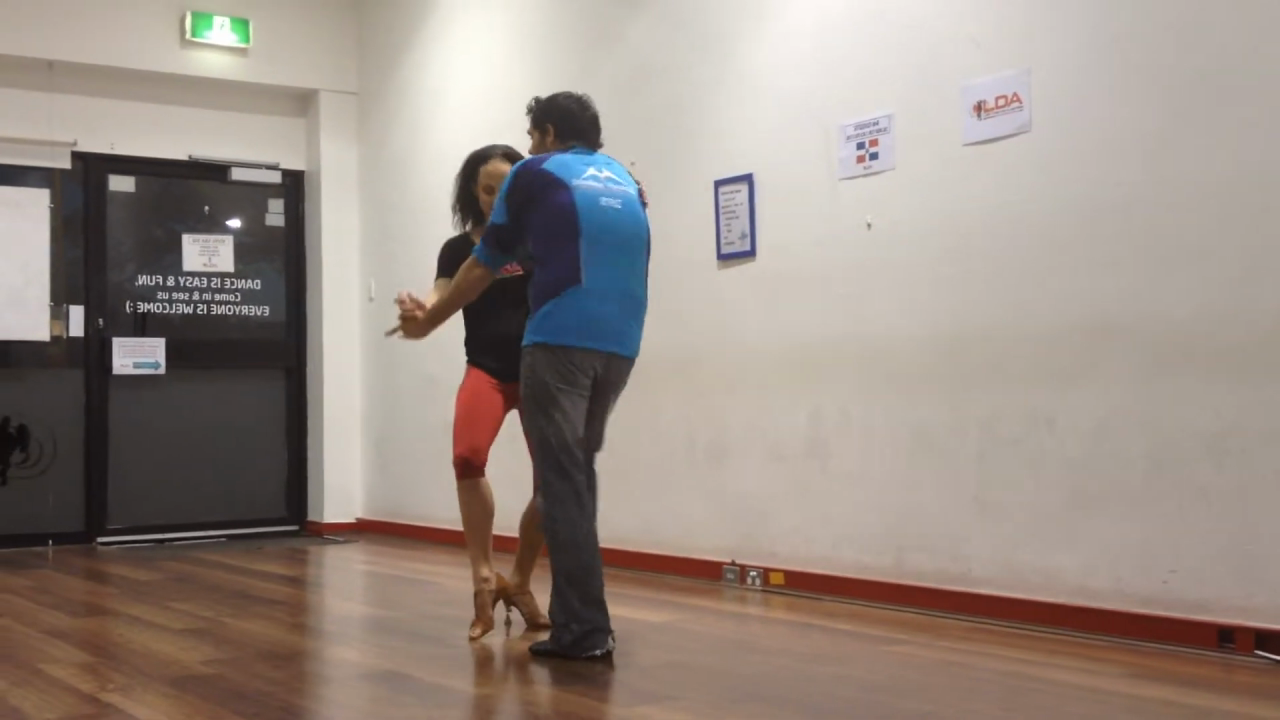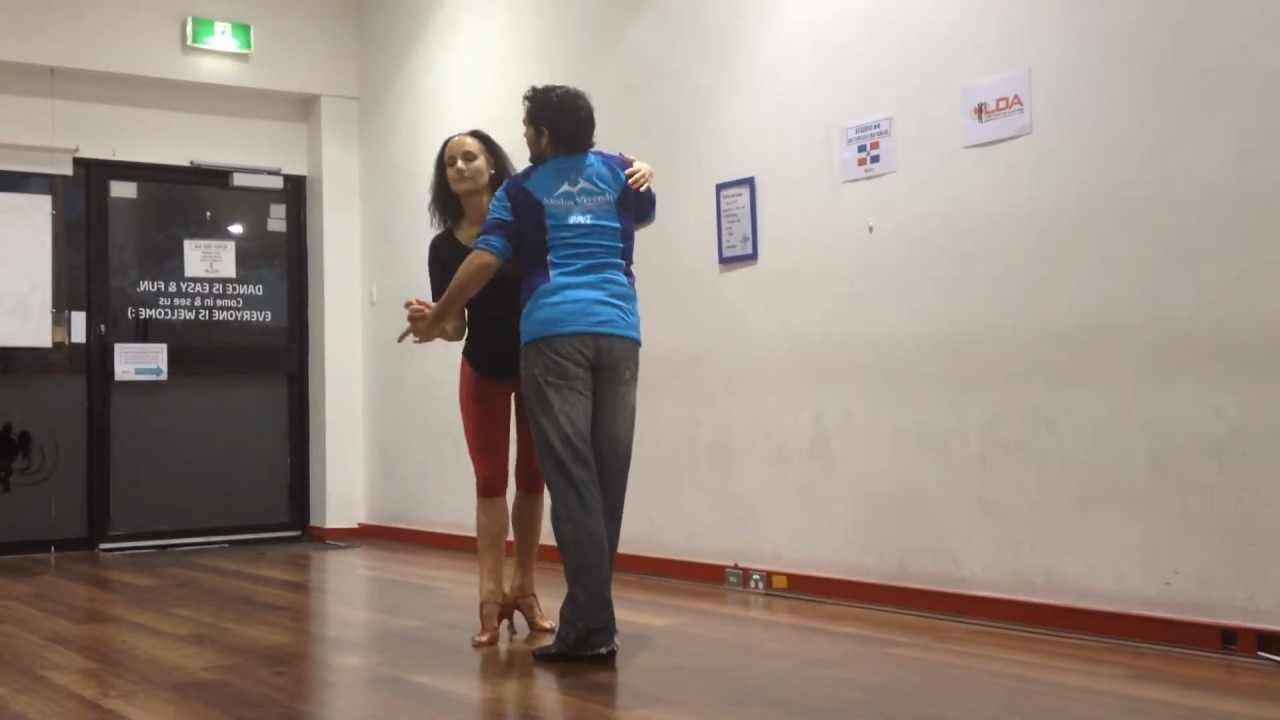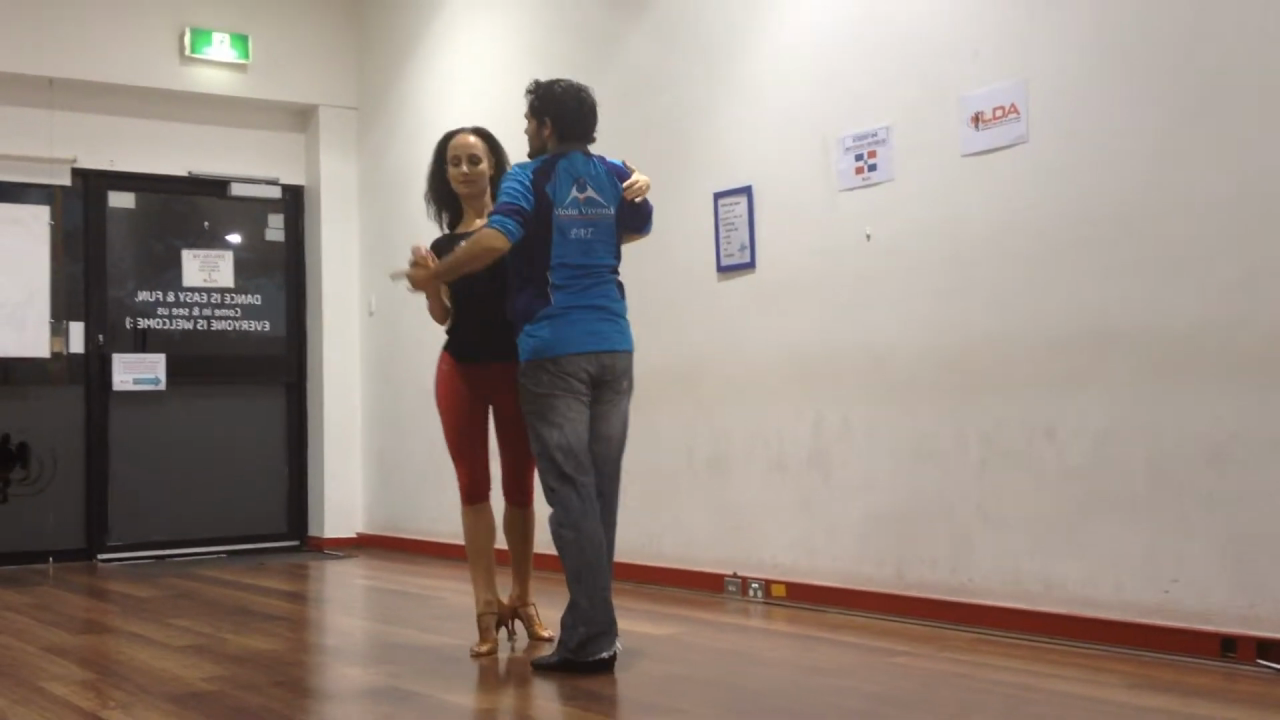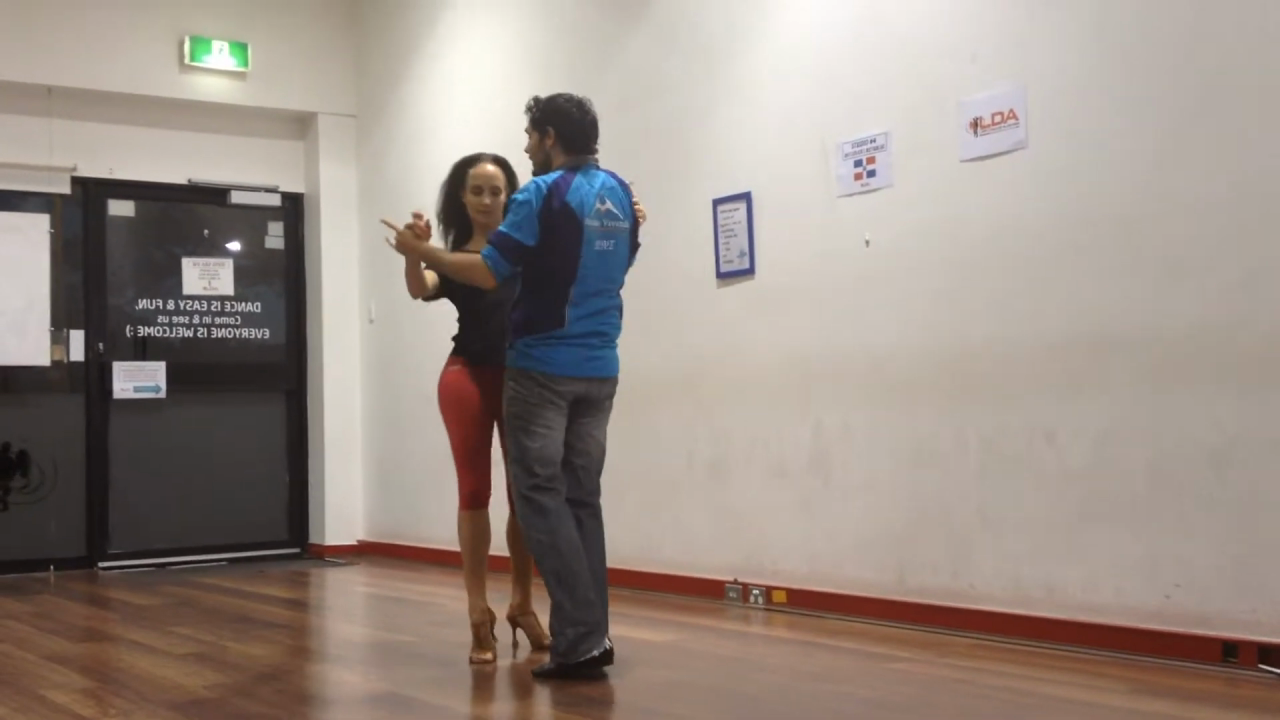
dt=0.4s
person 1, frame 1
left shoulder: (534, 173)
right shoulder: (626, 180)
left elbow: (485, 264)
left wrist: (429, 319)
left hip: (563, 337)
right hip: (622, 343)
left knee: (562, 484)
right knee: (577, 475)
left ankle: (584, 629)
right ankle: (579, 614)
person 1, frame 2
left shoulder: (520, 188)
right shoulder: (618, 171)
left elbow: (486, 259)
right elbow: (643, 216)
left wrist: (435, 319)
left hip: (554, 332)
right hip: (619, 331)
left knee: (572, 483)
right knee: (608, 480)
left ankle: (589, 629)
right ankle: (593, 621)
person 1, frame 3
left shoulder: (528, 177)
right shoulder: (617, 177)
left elbow: (495, 240)
right elbow: (638, 228)
left wrist: (435, 276)
left hip: (552, 350)
right hip: (613, 346)
left knee: (572, 493)
right knee: (599, 490)
left ankle: (592, 634)
right ankle: (592, 629)
person 1, frame 4
left shoulder: (543, 193)
right shoulder: (621, 194)
left elbow: (489, 272)
left wrist: (421, 252)
left hip: (542, 367)
right hip: (600, 369)
left knee: (543, 500)
right knee: (582, 499)
left ankle: (581, 636)
right ankle: (590, 633)
person 2, frame 1
right shoulder: (458, 248)
right elbow: (440, 299)
right hip: (487, 371)
right knee: (467, 456)
left ankle: (519, 583)
right ankle: (484, 578)
person 2, frame 2
right shoulder: (444, 247)
right elbow: (454, 327)
left wrist: (637, 174)
right hip: (483, 371)
left knee: (532, 478)
right knee: (490, 480)
left ankle: (523, 590)
right ankle: (492, 599)
person 2, frame 3
right shoulder: (444, 245)
right elbow: (444, 316)
left wrist: (634, 182)
right wrist: (428, 284)
left hip: (518, 368)
right hip: (460, 370)
left knee: (519, 488)
right knee: (473, 487)
left ankle: (522, 600)
right ankle: (487, 607)
person 2, frame 4
right shoulder: (450, 259)
right elbow: (420, 290)
right wrist: (412, 252)
right hip: (469, 376)
right knee: (475, 491)
left ankle: (523, 606)
right ankle: (480, 614)
